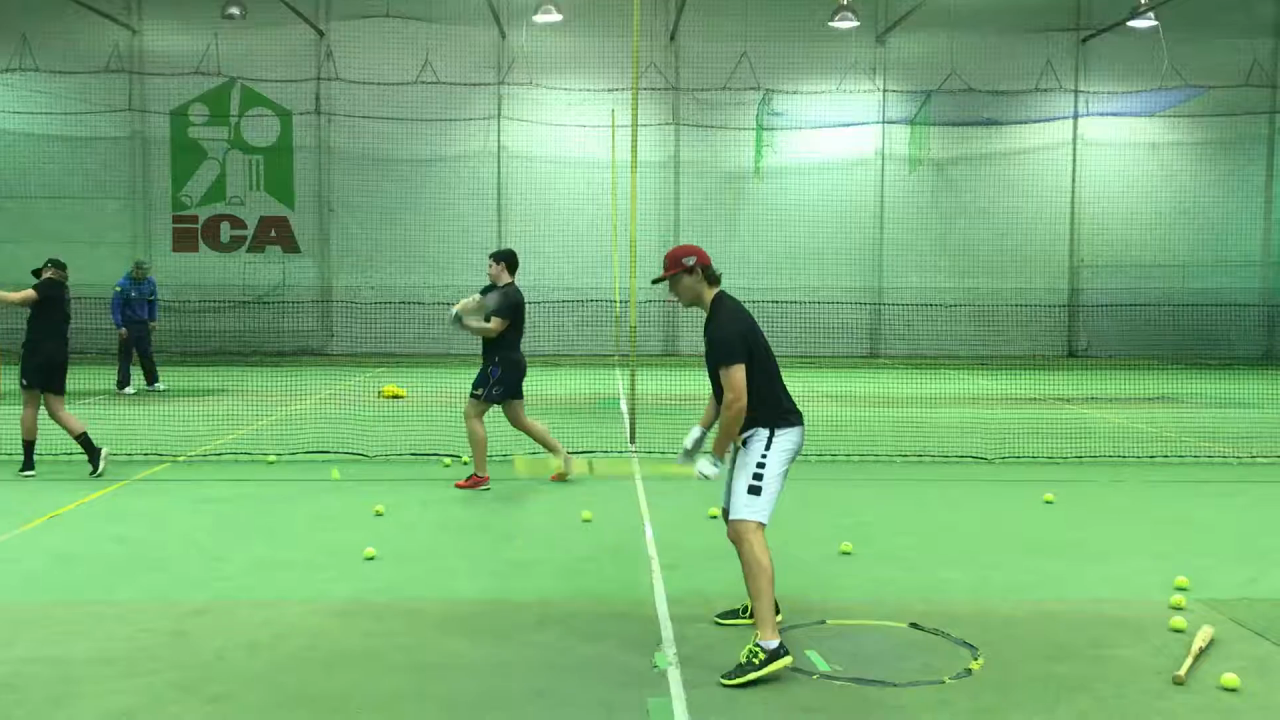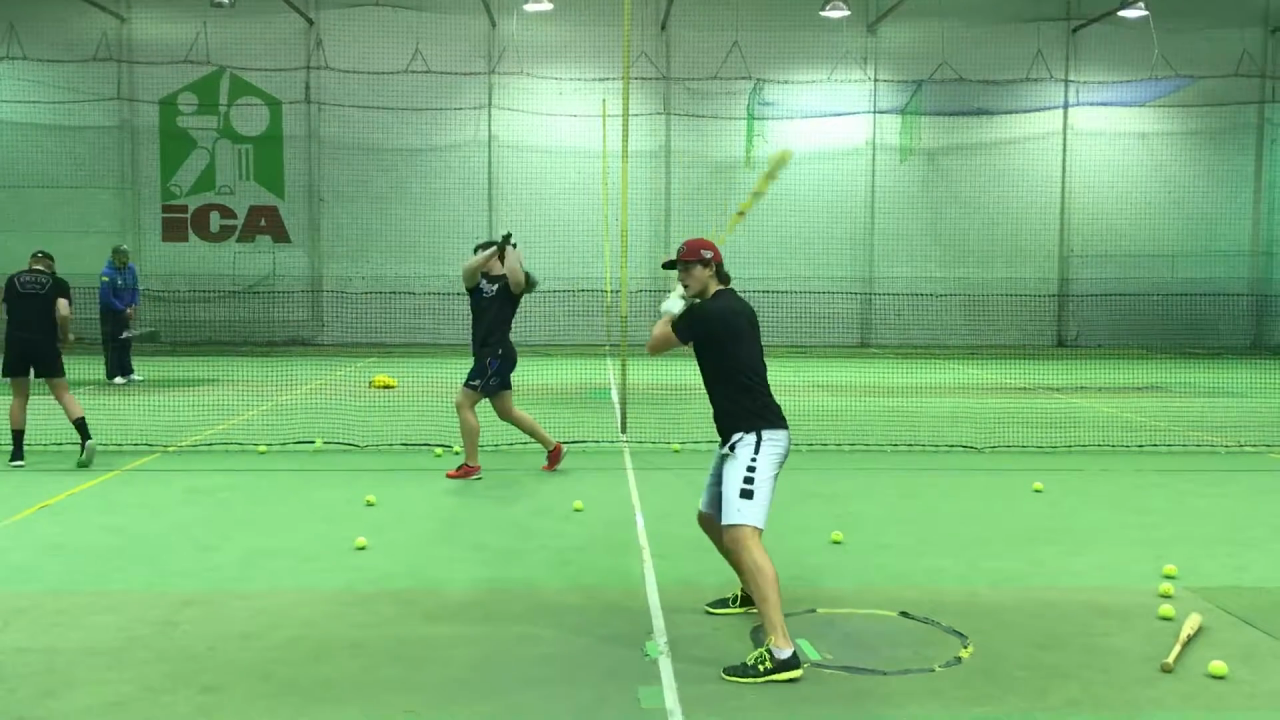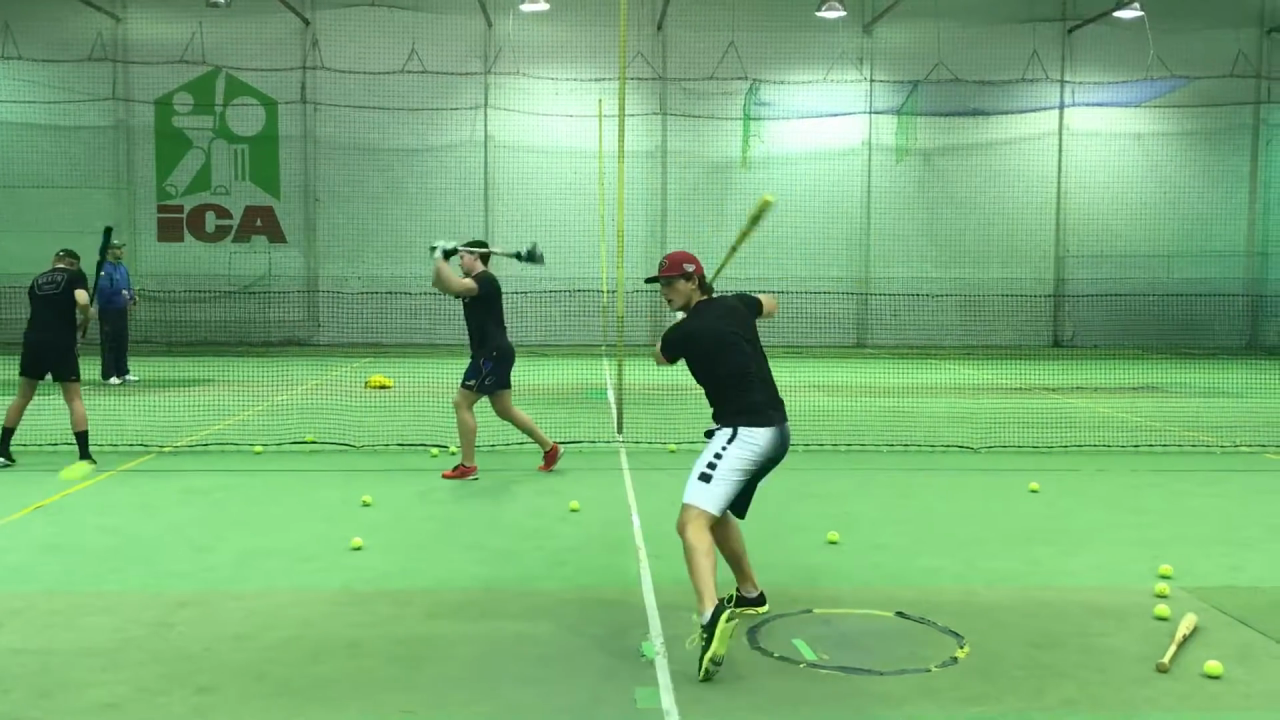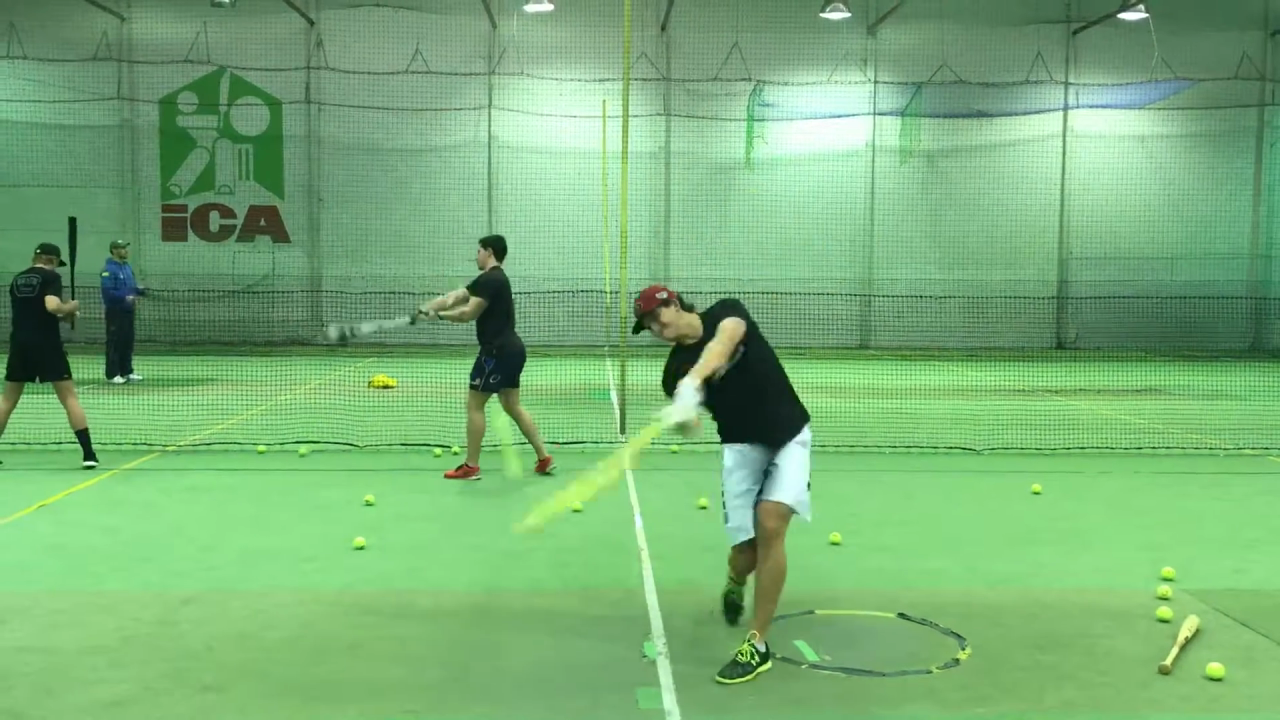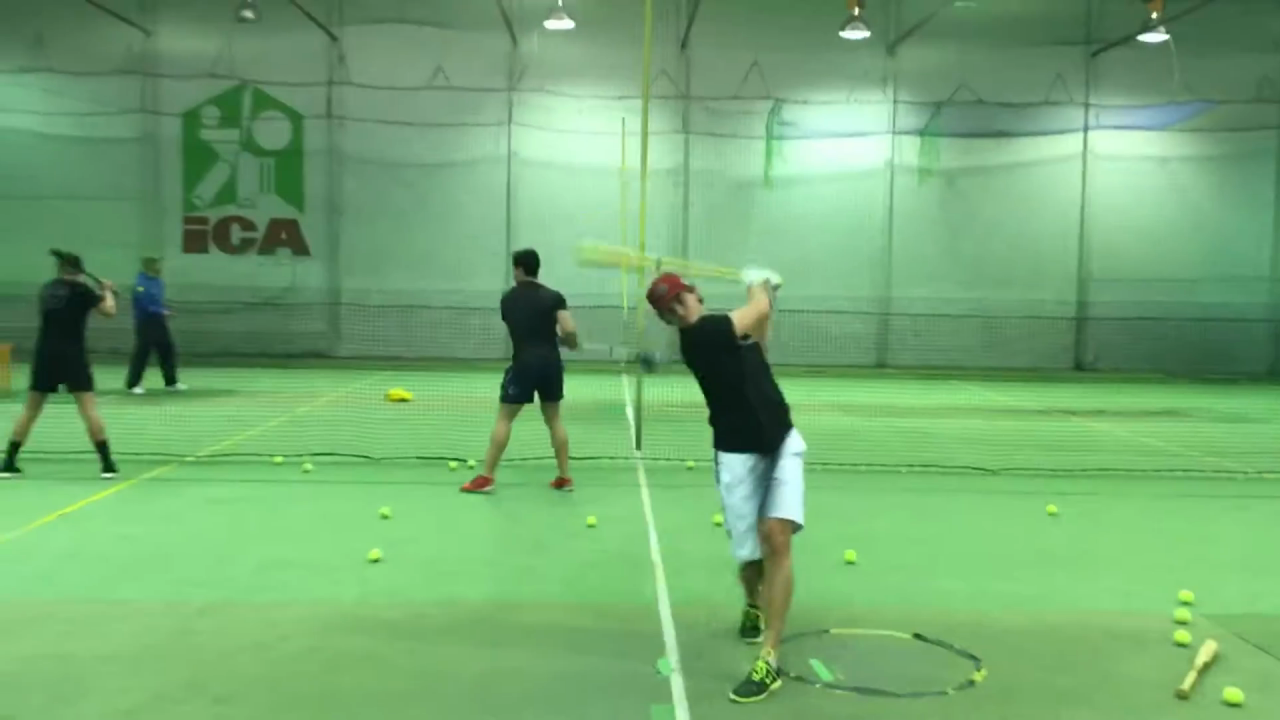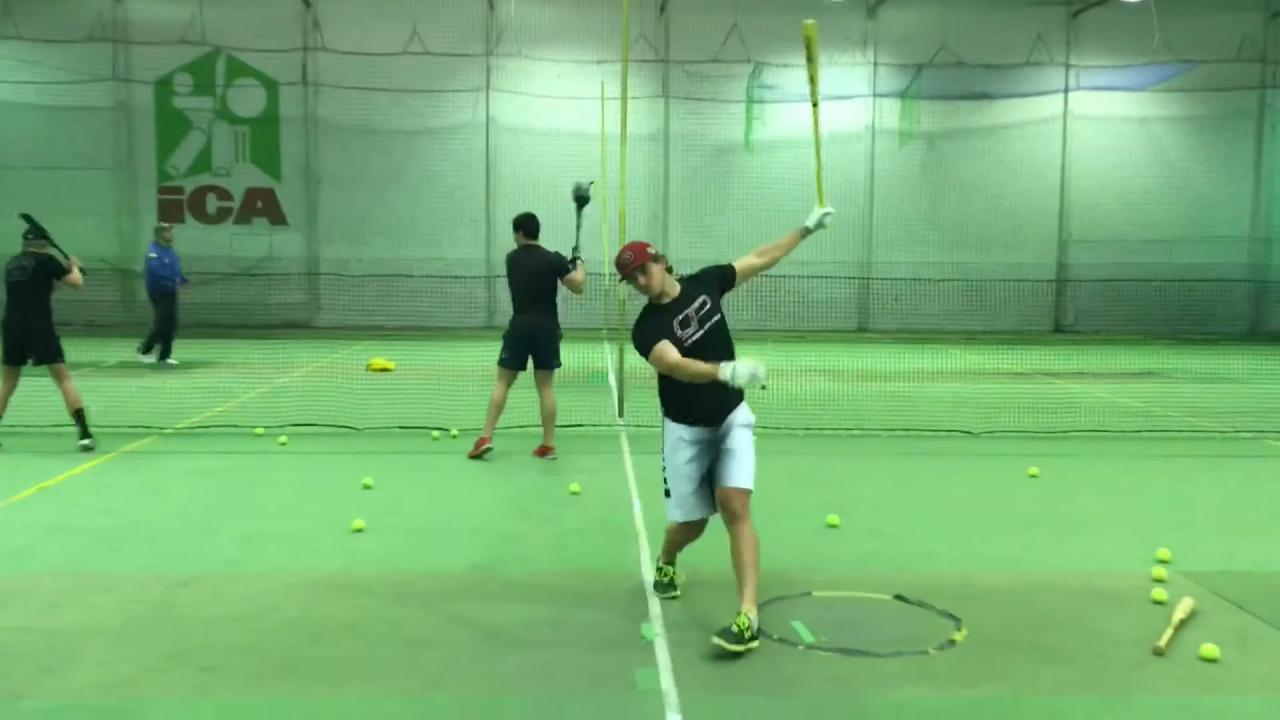
dt=0.5s
person 1, frame 1
left shoulder: (724, 325)
right shoulder: (723, 312)
left elbow: (737, 400)
left wrist: (716, 456)
right wrist: (700, 431)
left hip: (772, 432)
right hip: (763, 430)
left knee: (745, 529)
right knee: (734, 516)
left ankle: (769, 644)
right ankle: (763, 603)
person 1, frame 2
left shoulder: (707, 313)
right shoulder: (736, 307)
left elbow: (655, 343)
left wrist: (672, 307)
right wrist: (684, 306)
left hip: (755, 438)
right hip: (744, 435)
left knee: (741, 536)
right knee: (710, 518)
left ankle: (781, 651)
right ankle: (752, 593)
person 1, frame 3
left shoulder: (684, 333)
right shoulder: (736, 304)
left elbow: (661, 357)
right elbow: (770, 305)
left hip: (743, 432)
right hip: (772, 429)
left knee: (691, 521)
right knee: (713, 511)
left ankle: (712, 614)
right ankle: (749, 593)
person 1, frame 4
left shoulder: (724, 312)
right shoulder: (674, 369)
left elbow: (720, 348)
right elbow: (685, 420)
left wrist: (692, 383)
right wrist: (682, 412)
left hip: (791, 435)
right hip: (743, 446)
left knee: (772, 523)
right knee: (746, 547)
left ankle: (758, 643)
right ankle: (737, 583)
person 1, frame 5
left shoulder: (721, 330)
right shoulder: (698, 336)
left elbow: (757, 338)
right elbow: (759, 309)
left wrist: (763, 288)
right wrist: (758, 286)
left hip: (783, 443)
right hip: (739, 456)
left knee: (776, 537)
right knee: (752, 557)
left ankle: (769, 660)
right ankle: (754, 604)
person 1, frame 6
left shoulder: (706, 282)
right shoulder: (647, 327)
left elbow: (760, 259)
right elbow: (675, 367)
left wrist: (807, 227)
right wrist: (724, 371)
left hip: (731, 417)
right hip: (686, 425)
left knee: (735, 507)
right knee: (692, 519)
left ankle: (748, 618)
right ankle: (665, 563)
person 2, frame 1
left shoulder: (510, 296)
right shoulder: (493, 291)
left elbow: (493, 330)
right elbow: (470, 303)
left wrist: (465, 323)
right wrist: (458, 311)
left hip: (501, 364)
right hip: (509, 363)
left knee: (472, 413)
right knee: (519, 420)
left ankle: (480, 476)
right ankle: (563, 458)
person 2, frame 2
left shoulder: (509, 283)
right shoulder: (477, 281)
left elbow: (518, 281)
right elbow: (467, 268)
left wrist: (510, 248)
right wrist: (496, 247)
left hip: (497, 354)
right hip: (487, 354)
left knee: (463, 403)
right knee: (506, 411)
left ankle: (471, 466)
right ankle: (553, 447)
person 2, frame 3
left shoulder: (487, 280)
right shoulder: (469, 283)
left elbow: (455, 286)
right elbow: (441, 283)
left wrist: (440, 258)
right wrist: (443, 258)
left hip: (492, 353)
right hip: (491, 353)
left knee: (461, 403)
right knee: (505, 409)
left ankle: (467, 466)
right ankle: (550, 448)
person 2, frame 4
left shoulder: (489, 279)
right shoulder: (493, 279)
left elbow: (470, 313)
right elbow: (455, 297)
left wrist: (439, 315)
right wrist: (429, 307)
left hip: (498, 351)
right hip: (511, 350)
left knee: (474, 404)
right knee: (512, 405)
left ankle: (470, 466)
right ankle: (543, 457)
person 2, frame 5
left shoulder: (509, 298)
right shoulder: (554, 297)
right elbow: (569, 329)
right wrist: (571, 342)
left hip: (524, 363)
right hip: (552, 363)
left knee: (504, 418)
right knee: (554, 419)
left ankle: (486, 477)
right ankle: (564, 477)
person 2, frame 6
left shoulder: (512, 258)
right shoulder: (553, 259)
right elbow: (579, 287)
left wrist: (564, 264)
right wrist: (579, 265)
left hip: (519, 327)
right hip: (547, 328)
left knee: (502, 382)
right knee: (545, 387)
left ankle: (486, 437)
right ankle: (548, 445)
person 3, frame 1
left shoulder: (52, 284)
right shoulder: (58, 293)
left elbow: (18, 298)
right elbow: (26, 301)
left hip: (38, 351)
right hip: (58, 355)
left knee: (30, 407)
right knee: (57, 411)
left ankle: (28, 462)
right ankle: (93, 452)
person 3, frame 2
left shoulder: (13, 280)
right shoulder: (58, 282)
left elbow: (9, 311)
right elbow: (63, 314)
right wrist: (65, 335)
left hip: (15, 341)
right hip: (44, 342)
left knee: (19, 397)
right knee: (63, 394)
left ankle: (17, 452)
right ankle: (85, 439)
person 3, frame 3
left shoulder: (37, 281)
right shoulder: (76, 275)
left elbow: (41, 312)
right elbow: (83, 301)
left wrist: (73, 324)
right wrist: (87, 317)
left hip: (33, 342)
right hip: (62, 343)
left knee: (23, 397)
right knee: (74, 400)
right ankle: (84, 455)
person 3, frame 4
right shoulder: (50, 277)
right elbow: (51, 306)
left wrist: (63, 315)
right wrist: (70, 307)
left hip: (19, 345)
right hip: (47, 345)
right knee: (70, 399)
right ankle: (88, 453)
person 3, frame 5
left shoulder: (47, 289)
right shoulder: (79, 289)
right elbow: (110, 311)
left wrist: (95, 295)
right wrist: (107, 291)
left hip: (45, 355)
right hip: (72, 355)
left knee: (30, 409)
right knee: (89, 409)
right ankle: (107, 464)
person 3, frame 6
right shoulder: (45, 260)
right elbow: (77, 282)
left wrist: (62, 274)
right wrist: (73, 267)
right hip: (40, 327)
right knee: (64, 380)
right ankle: (84, 432)
